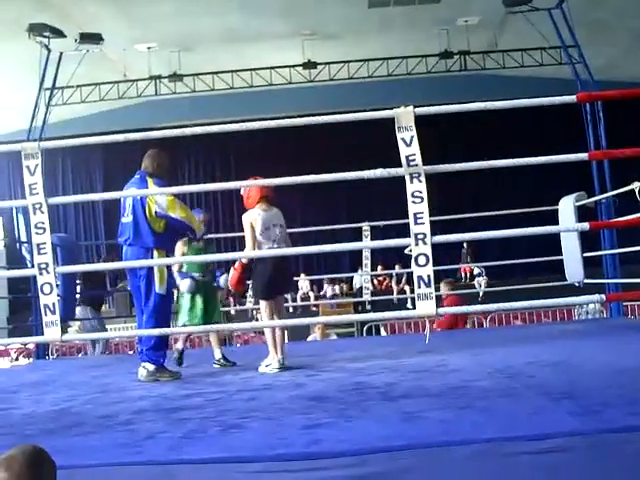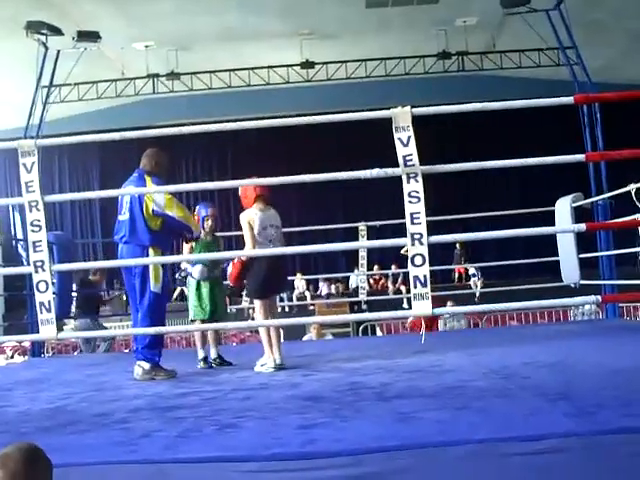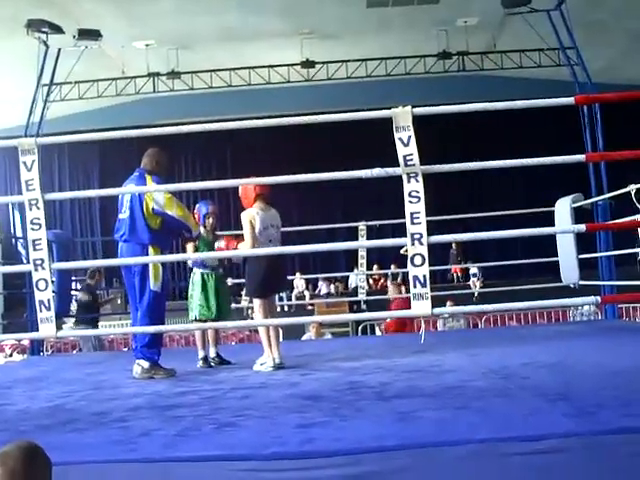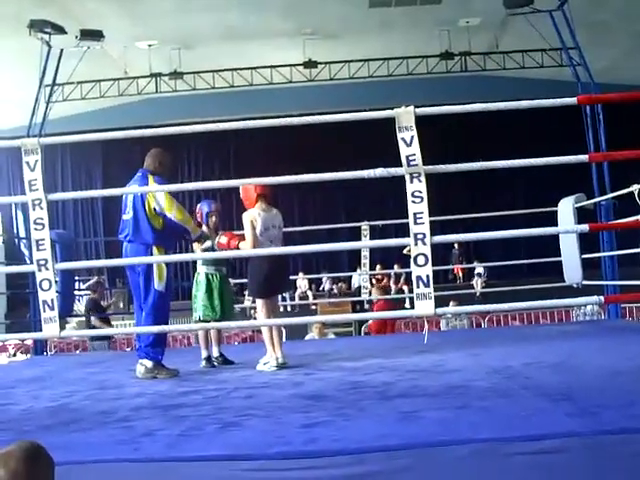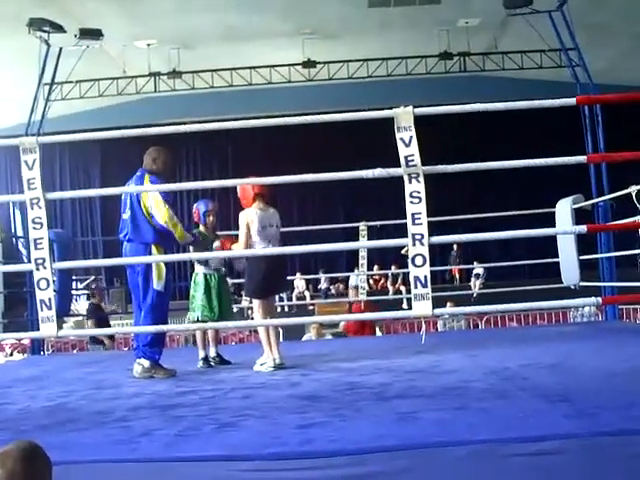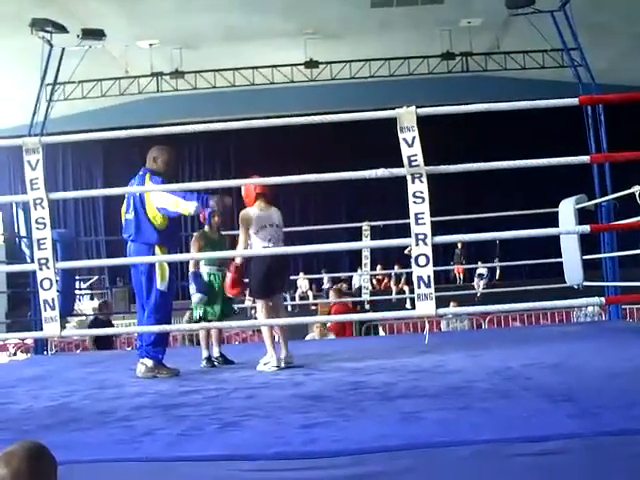
dt=0.3s
person 1, frame 1
left shoulder: (130, 187)
right shoulder: (153, 186)
right elbow: (178, 212)
left wrist: (180, 233)
right wrist: (197, 230)
left hip: (131, 252)
right hip: (149, 253)
left knee: (144, 310)
right knee: (156, 310)
left ankle: (146, 362)
right ankle: (152, 365)
person 1, frame 2
left shoulder: (128, 185)
right shoulder: (150, 185)
right elbow: (175, 211)
left wrist: (178, 232)
right wrist: (194, 230)
left hip: (127, 250)
right hip: (146, 252)
left knee: (140, 309)
right knee: (151, 308)
left ankle: (141, 361)
right ankle: (148, 363)
person 1, frame 3
left shoulder: (129, 184)
right shoulder: (150, 183)
right elbow: (175, 211)
left wrist: (178, 232)
right wrist: (194, 231)
left hip: (126, 249)
right hip: (144, 251)
left knee: (139, 308)
right knee: (151, 308)
left ankle: (141, 359)
right ankle: (147, 362)
person 1, frame 4
left shoulder: (133, 184)
right shoulder: (153, 184)
right elbow: (174, 213)
left wrist: (182, 234)
right wrist: (195, 233)
left hip: (131, 249)
right hip: (148, 251)
left knee: (144, 308)
right knee: (155, 308)
left ankle: (144, 359)
right ankle: (150, 361)
person 1, frame 5
left shoulder: (133, 183)
right shoulder: (151, 183)
right elbow: (164, 217)
right wrist: (188, 239)
left hip: (132, 248)
right hip: (148, 250)
left knee: (143, 307)
right knee: (154, 308)
left ankle: (142, 359)
right ankle: (147, 361)
person 1, frame 6
left shoulder: (136, 182)
right shoulder: (152, 182)
left elbow: (126, 214)
right elbow: (175, 201)
right wrist: (208, 201)
left hip: (137, 248)
right hip: (152, 250)
left knee: (147, 307)
right knee: (158, 307)
left ankle: (146, 359)
right ankle: (151, 361)
person 2, frame 1
left shoulder: (249, 216)
right shoulder: (277, 213)
left elbow: (251, 248)
right elbow: (288, 243)
left wrist: (239, 267)
left hip: (264, 263)
right hip: (281, 262)
left knee: (266, 313)
right knee: (278, 311)
left ankle: (274, 358)
right ankle: (280, 356)
person 2, frame 2
left shoulder: (247, 215)
right shoulder: (274, 213)
left elbow: (251, 247)
right elbow: (281, 242)
left hip: (259, 264)
right hip: (276, 262)
left knee: (261, 312)
right knee: (271, 310)
left ankle: (269, 358)
right ankle: (276, 356)
person 2, frame 3
left shoulder: (249, 214)
right shoulder: (275, 213)
left elbow: (251, 245)
right elbow: (277, 238)
left hip: (259, 263)
right hip: (276, 261)
left knee: (260, 310)
right knee: (271, 307)
left ankle: (270, 356)
right ankle: (273, 353)
person 2, frame 4
left shoulder: (249, 215)
right shoulder: (276, 213)
left elbow: (251, 246)
right elbow: (278, 240)
left hip: (261, 262)
right hip: (278, 261)
left knee: (263, 310)
right knee: (273, 309)
left ankle: (271, 357)
right ankle: (278, 354)
person 2, frame 5
left shoulder: (246, 214)
right shoulder: (274, 213)
left elbow: (244, 246)
right elbow: (275, 239)
left hip: (258, 262)
right hip: (276, 261)
left knee: (260, 311)
right knee: (270, 309)
left ankle: (269, 358)
right ankle: (276, 355)
person 2, frame 6
left shoulder: (247, 214)
right shoulder: (277, 212)
left elbow: (243, 244)
right elbow: (279, 240)
left wrist: (235, 267)
left hip: (261, 261)
right hip: (279, 260)
left knee: (263, 311)
right knee: (278, 308)
left ankle: (272, 357)
right ankle: (285, 353)
person 3, frame 1
left shoulder: (209, 245)
right shoulder: (183, 244)
right elbow: (176, 267)
right wrist: (180, 278)
left hip: (207, 286)
right hip: (191, 287)
left knee: (213, 321)
right knee: (192, 321)
left ankle: (218, 356)
right ankle: (180, 347)
person 3, frame 2
left shoulder: (218, 240)
right shoulder: (191, 240)
left elbow: (220, 262)
right elbow: (184, 263)
right wrist: (191, 268)
left hip: (215, 281)
right hip: (198, 282)
left knee: (214, 319)
right knee: (200, 318)
left ankle: (214, 356)
right ankle: (202, 357)
person 3, frame 3
left shoulder: (218, 238)
right shoulder: (194, 238)
right elbow: (190, 260)
right wrist: (202, 259)
left hip: (218, 279)
right hip: (201, 280)
left knee: (215, 318)
right knee: (201, 318)
left ankle: (214, 354)
right ankle: (202, 356)
person 3, frame 4
left shoulder: (220, 236)
right elbow: (200, 251)
right wrist: (213, 243)
left hip: (221, 279)
right hip: (205, 278)
left knee: (218, 318)
right knee: (204, 318)
left ankle: (216, 354)
right ankle: (205, 356)
person 3, frame 5
left shoulder: (218, 237)
right shoulder: (196, 236)
left elbow: (224, 255)
right wrist: (209, 257)
left hip: (218, 279)
right hip: (203, 279)
left knee: (215, 318)
right knee: (202, 319)
left ankle: (214, 354)
right ankle: (202, 356)
person 3, frame 6
left shoulder: (223, 238)
right shoulder: (199, 237)
right elbow: (193, 262)
right wrist: (195, 283)
left hip: (220, 280)
right hip: (206, 279)
left knee: (218, 318)
right knee: (206, 319)
left ankle: (217, 354)
right ankle: (205, 356)
